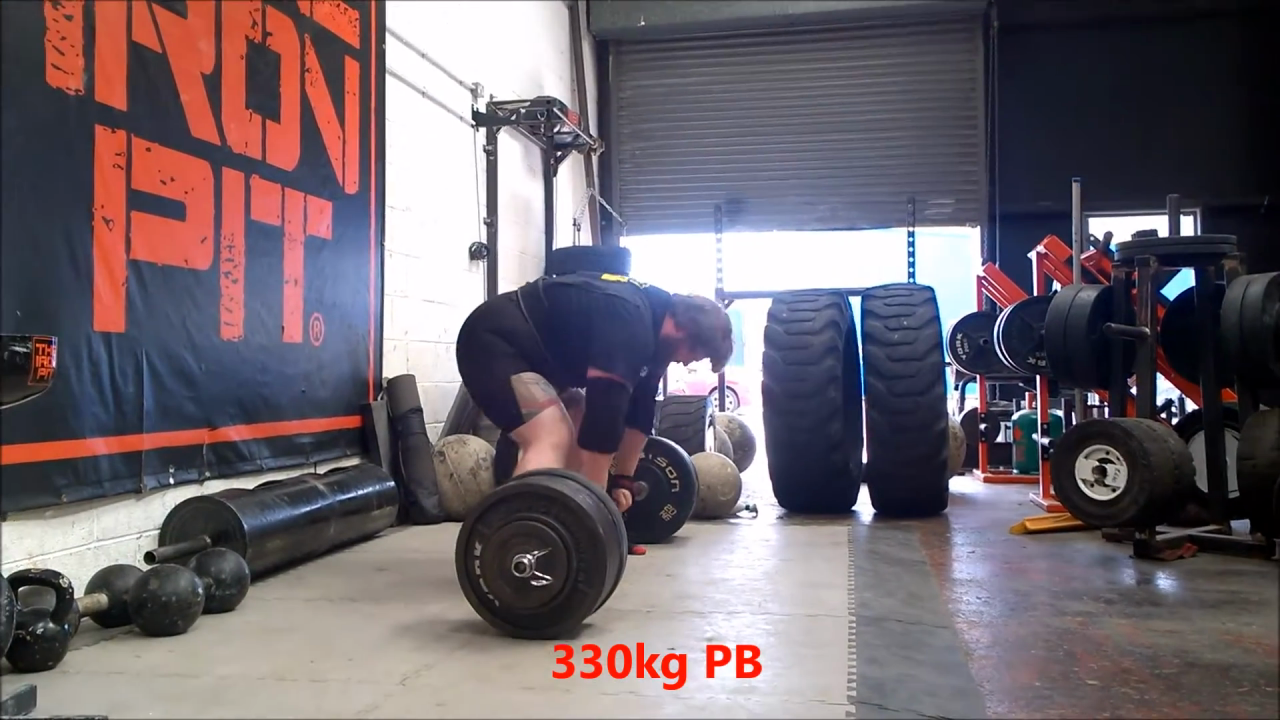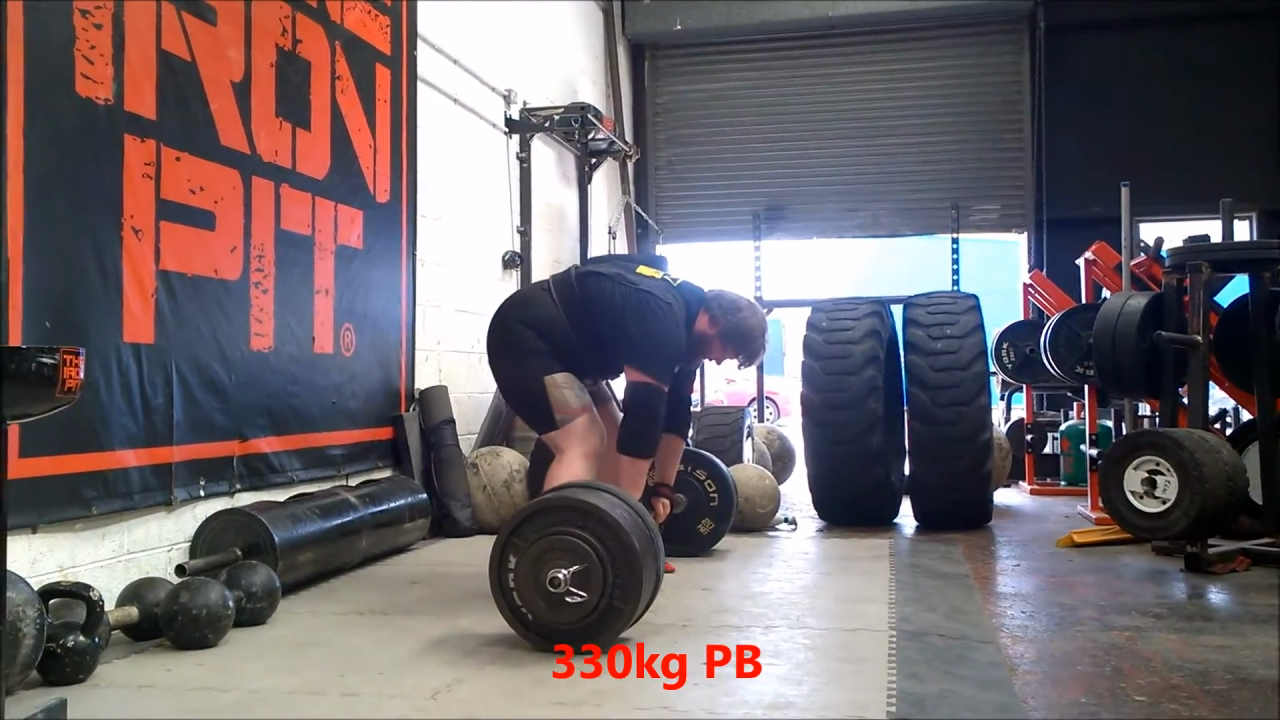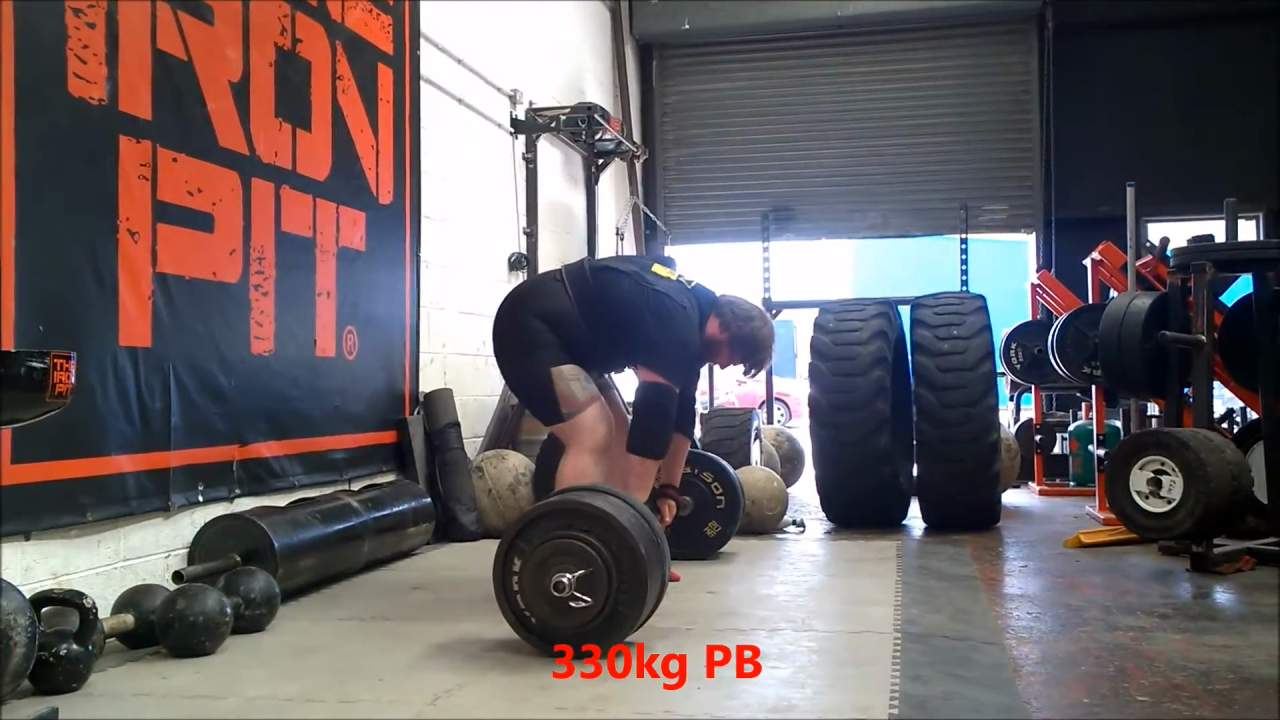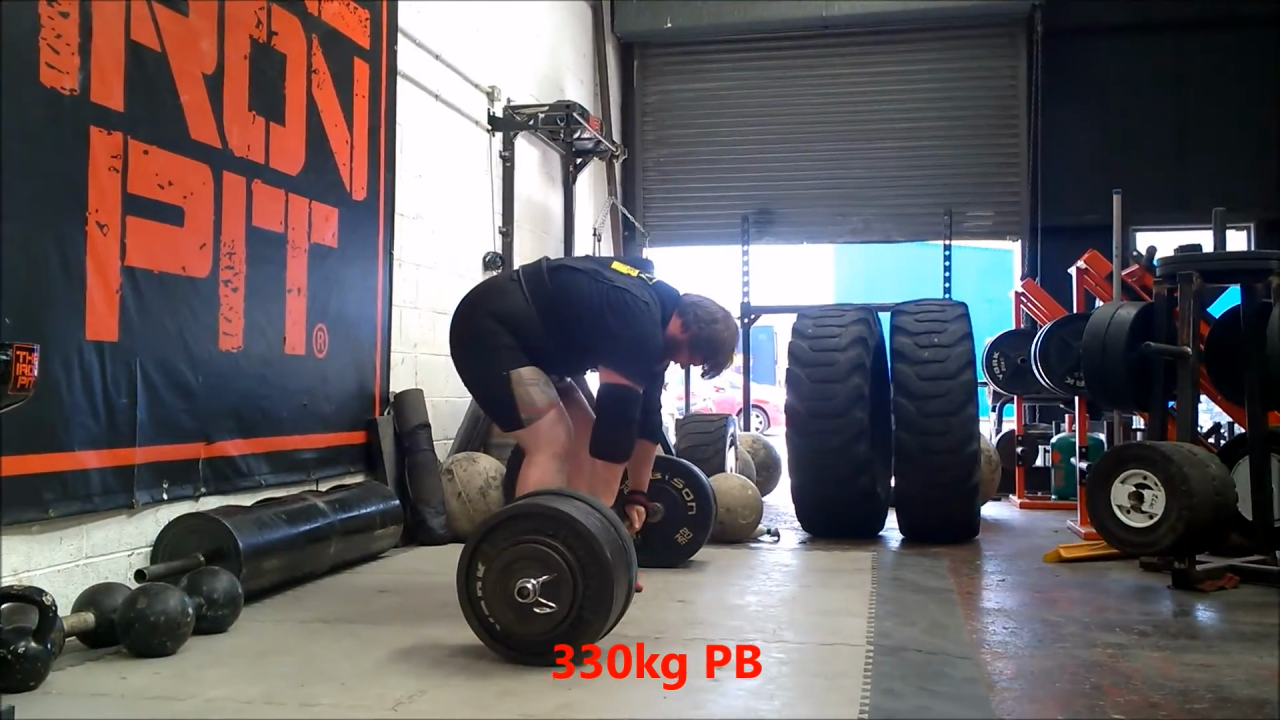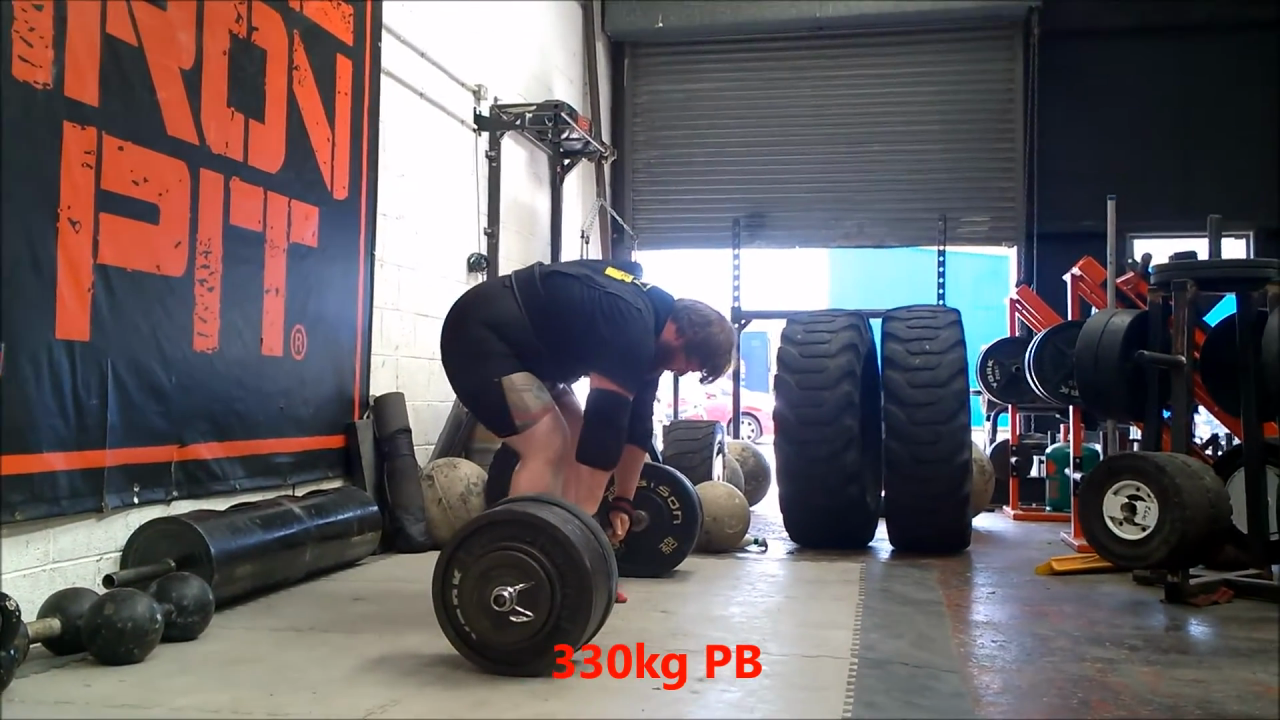
dt=0.5s
person 1, frame 1
left shoulder: (652, 329)
right shoulder: (629, 323)
left elbow: (639, 407)
right elbow: (605, 408)
left wrist: (623, 480)
right hip: (493, 343)
left knee: (586, 440)
right knee: (551, 440)
person 1, frame 2
left shoulder: (685, 323)
right shoulder: (662, 320)
left elbow: (676, 410)
right elbow: (643, 412)
left wrist: (664, 488)
left hip: (561, 347)
right hip: (525, 336)
left knee: (612, 443)
right knee: (582, 445)
person 1, frame 3
left shoulder: (694, 317)
right shoulder: (675, 323)
left elbow: (680, 409)
right elbow: (654, 412)
left wrist: (669, 490)
left hip: (568, 336)
right hip: (531, 327)
left knee: (618, 436)
right knee: (592, 438)
person 1, frame 4
left shoulder: (654, 321)
right shoulder: (637, 321)
left elbow: (646, 412)
right elbow: (617, 417)
left wrist: (637, 495)
left hip: (527, 342)
right hip: (488, 329)
left knee: (582, 441)
right knee: (552, 445)
person 1, frame 5
left shoulder: (651, 323)
right shoulder: (629, 329)
left elbow: (636, 420)
right elbow: (605, 421)
left wrist: (622, 502)
left hip: (519, 343)
right hip: (480, 334)
left knee: (575, 444)
right knee: (547, 448)
